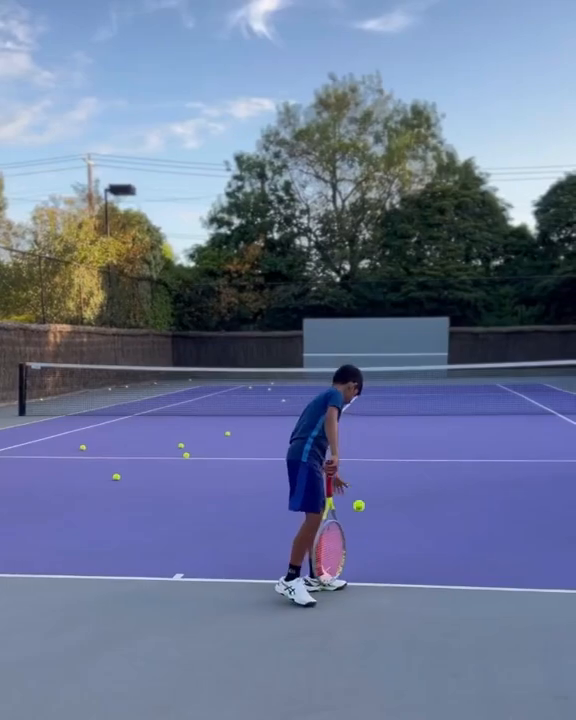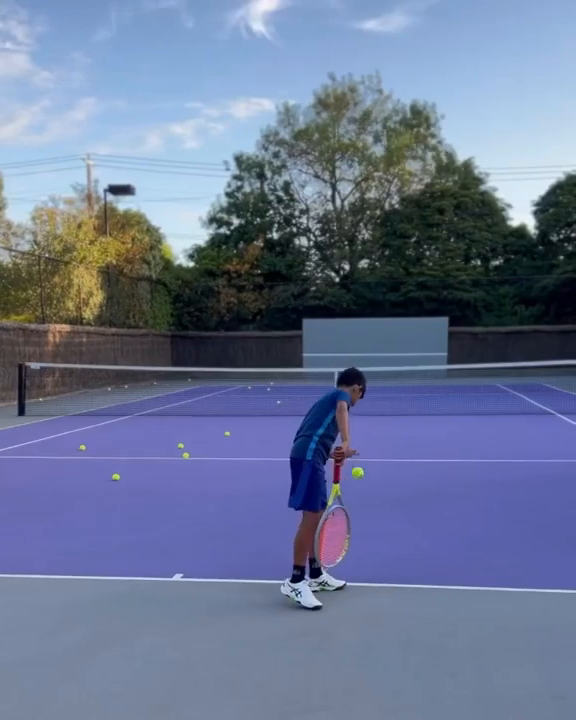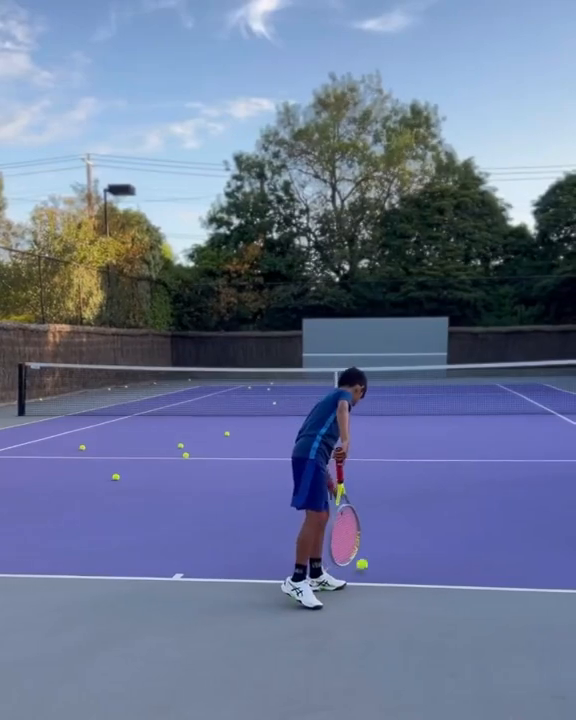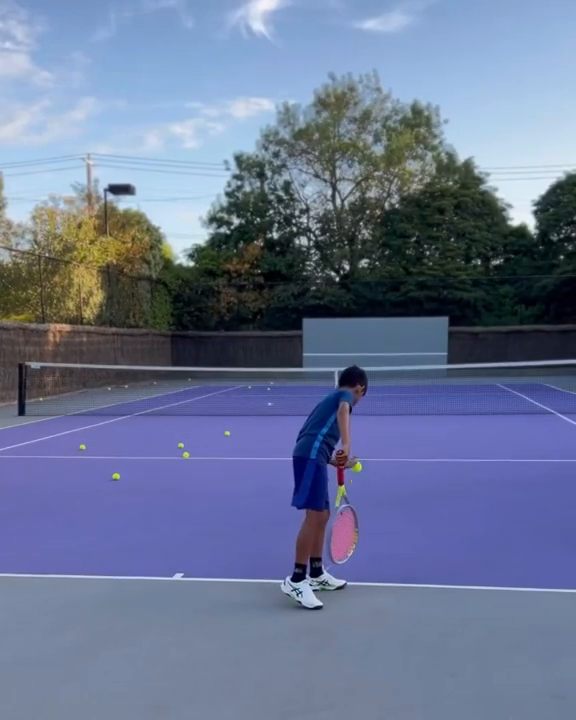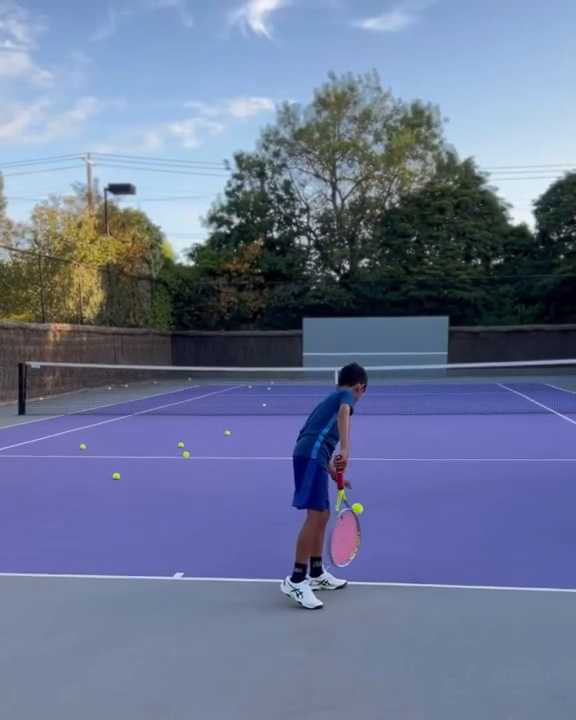
dt=0.3s
person 1, frame 1
left shoulder: (324, 398)
right shoulder: (335, 395)
right elbow: (331, 418)
left wrist: (330, 475)
right wrist: (336, 454)
left hip: (307, 459)
right hip: (303, 458)
left knee: (319, 517)
right knee: (312, 518)
left ankle: (315, 576)
right ankle: (290, 579)
person 1, frame 2
left shoulder: (329, 400)
right shoulder: (342, 395)
right elbow: (342, 410)
left wrist: (338, 453)
right wrist: (346, 441)
left hip: (309, 458)
right hip: (307, 457)
left knee: (320, 515)
right knee: (311, 517)
left ankle: (315, 575)
right ankle: (295, 581)
person 1, frame 3
left shoulder: (331, 399)
right shoulder: (344, 395)
right elbow: (342, 409)
left wrist: (328, 481)
right wrist: (345, 441)
left hip: (310, 456)
right hip: (309, 456)
left knee: (322, 516)
right knee: (313, 516)
left ankle: (316, 575)
right ankle: (296, 580)
person 1, frame 4
left shoulder: (332, 398)
right shoulder: (345, 396)
right elbow: (343, 410)
left wrist: (341, 462)
right wrist: (346, 444)
left hip: (311, 456)
right hip: (311, 456)
left knee: (322, 515)
right knee: (314, 516)
left ankle: (316, 574)
right ankle: (296, 580)
person 1, frame 5
left shoulder: (332, 398)
right shoulder: (347, 395)
right elbow: (344, 413)
left wrist: (336, 474)
right wrist: (345, 449)
left hip: (311, 455)
right hip: (311, 455)
left knee: (323, 515)
right knee: (314, 515)
left ankle: (316, 574)
right ankle: (295, 580)
